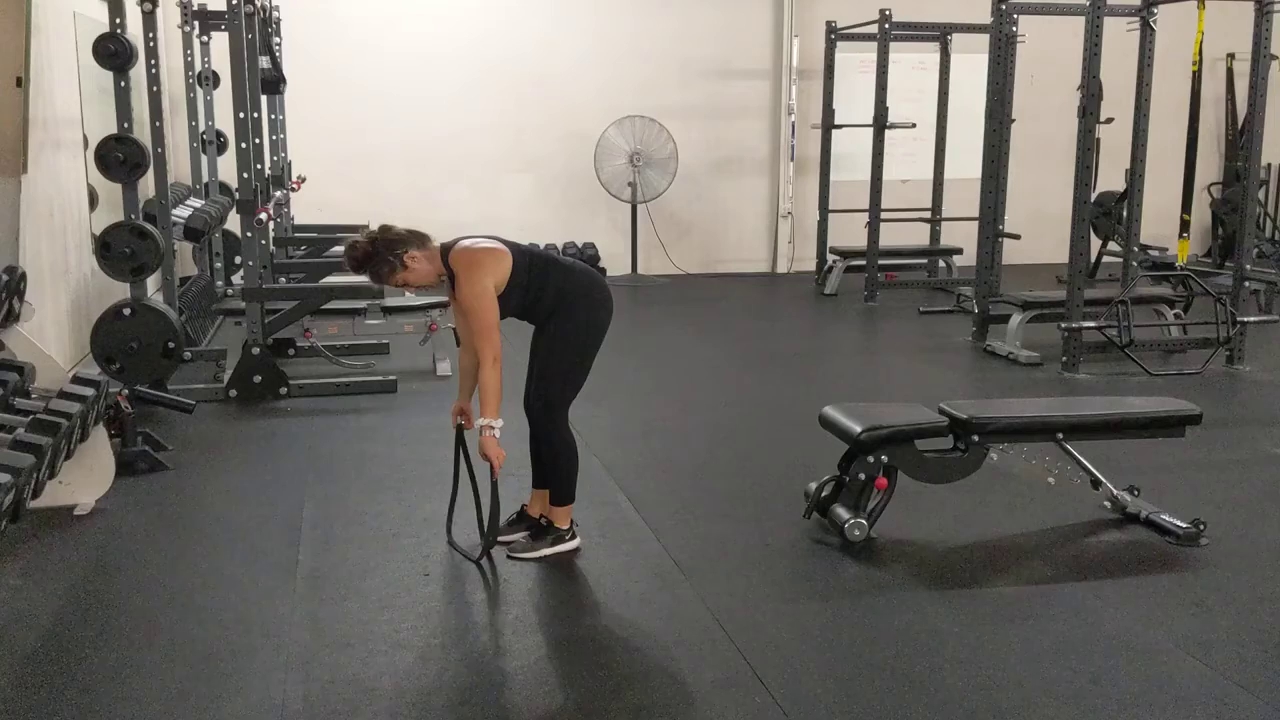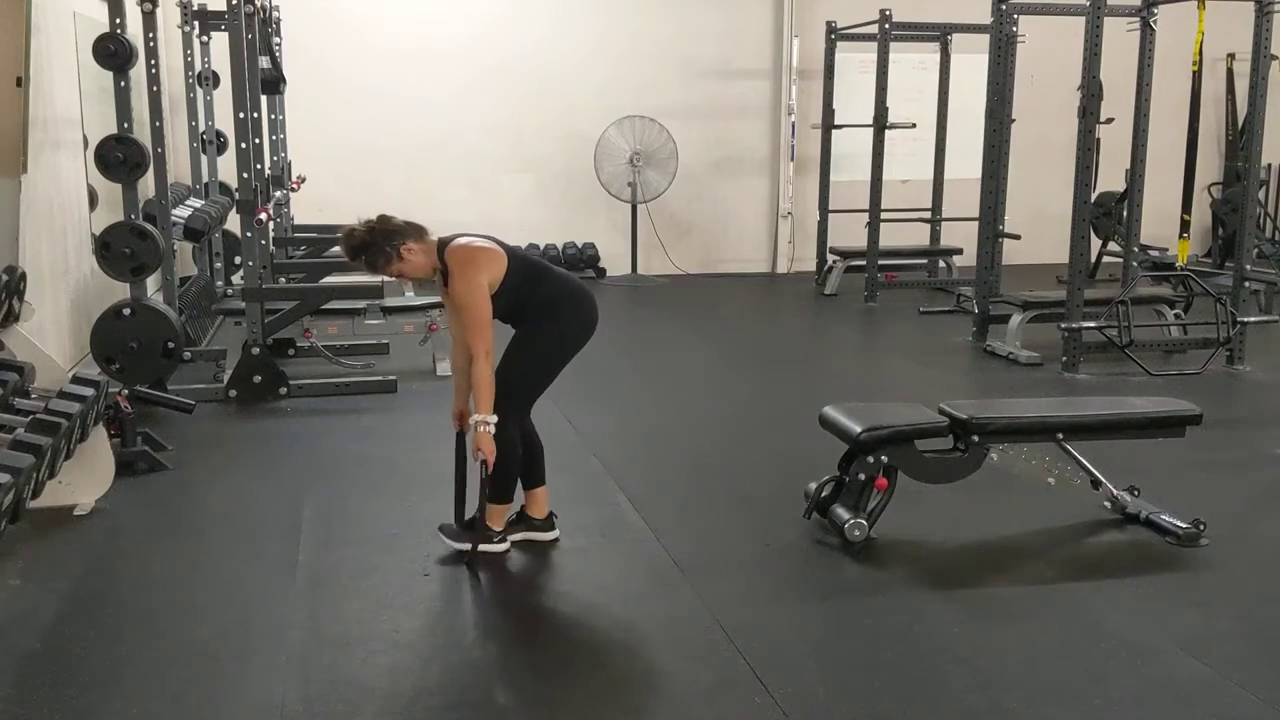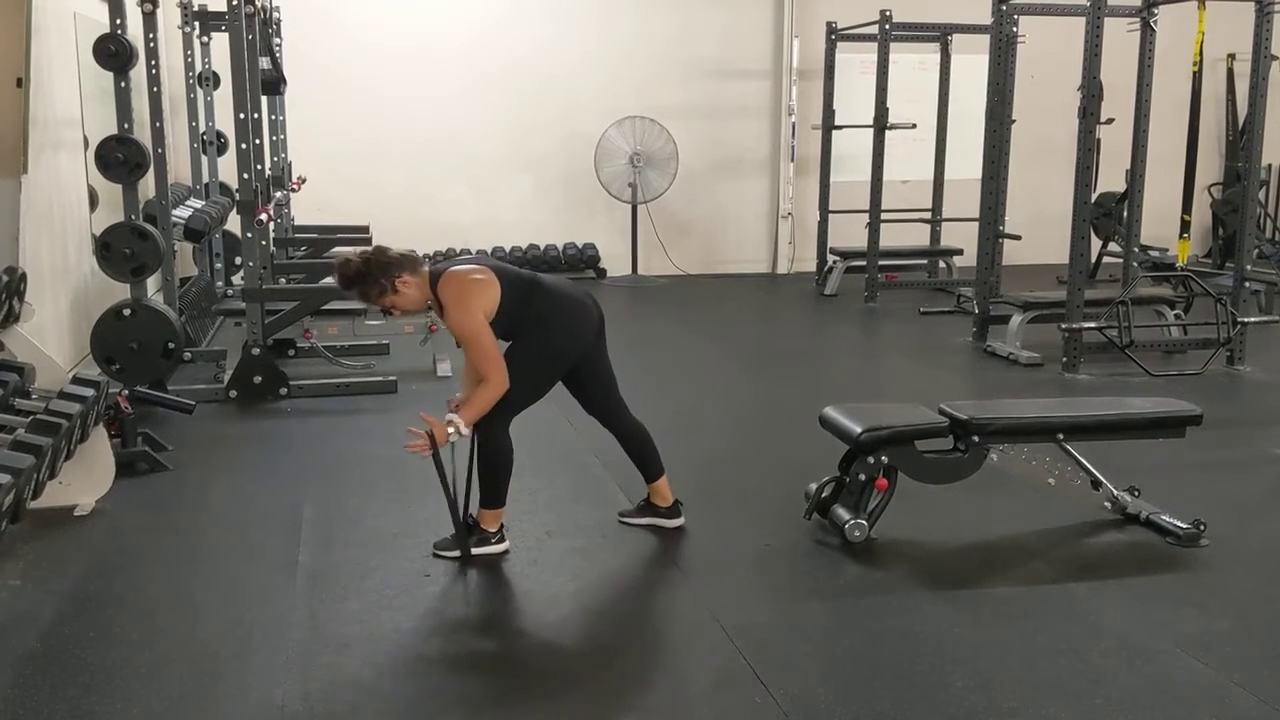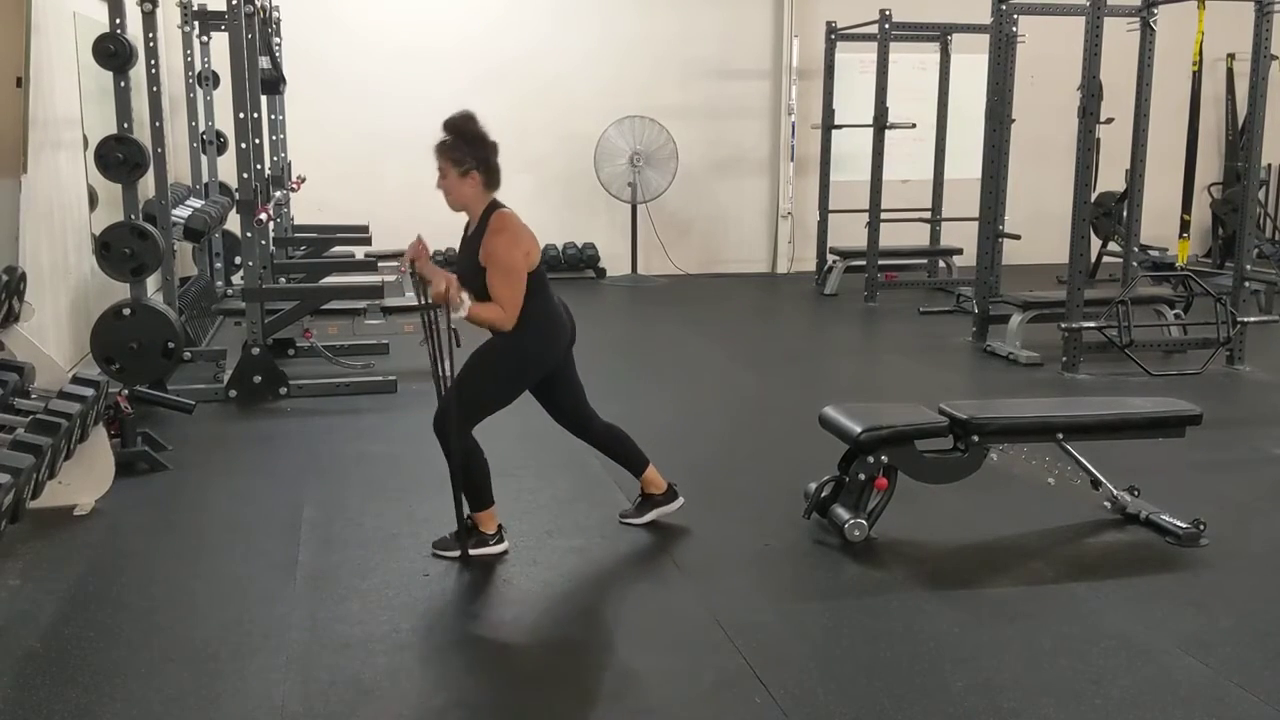
dt=1s
person 1, frame 1
left shoulder: (469, 270)
right shoulder: (452, 269)
left elbow: (491, 357)
right elbow: (470, 346)
left wrist: (489, 429)
right wrist: (464, 400)
left hip: (584, 305)
right hip: (560, 310)
left knee: (549, 412)
right knee: (536, 408)
left ankle: (562, 528)
right ankle: (536, 512)
person 1, frame 2
left shoulder: (464, 268)
right shoulder: (446, 264)
left elbow: (482, 354)
right elbow: (462, 344)
left wrist: (483, 424)
right wrist: (461, 402)
left hip: (566, 314)
right hip: (554, 313)
left knee: (503, 411)
right knee: (510, 411)
left ankle: (493, 528)
right ankle: (538, 516)
person 1, frame 3
left shoulder: (457, 302)
right shoulder: (447, 279)
left elbow: (497, 381)
right elbow: (483, 360)
left wrist: (453, 427)
right wrist: (464, 402)
left hip: (560, 328)
right hip: (580, 312)
left knee: (491, 418)
right knee: (610, 411)
left ankle: (489, 531)
right ankle: (664, 503)
person 1, frame 4
left shoulder: (502, 234)
right shoulder: (479, 224)
left elbow: (503, 318)
right elbow: (479, 298)
left wrist: (454, 299)
right wrist: (430, 272)
left hip: (531, 342)
right hip: (545, 333)
left knee: (451, 422)
right knee: (580, 418)
left ankle: (486, 532)
right ankle: (658, 490)
